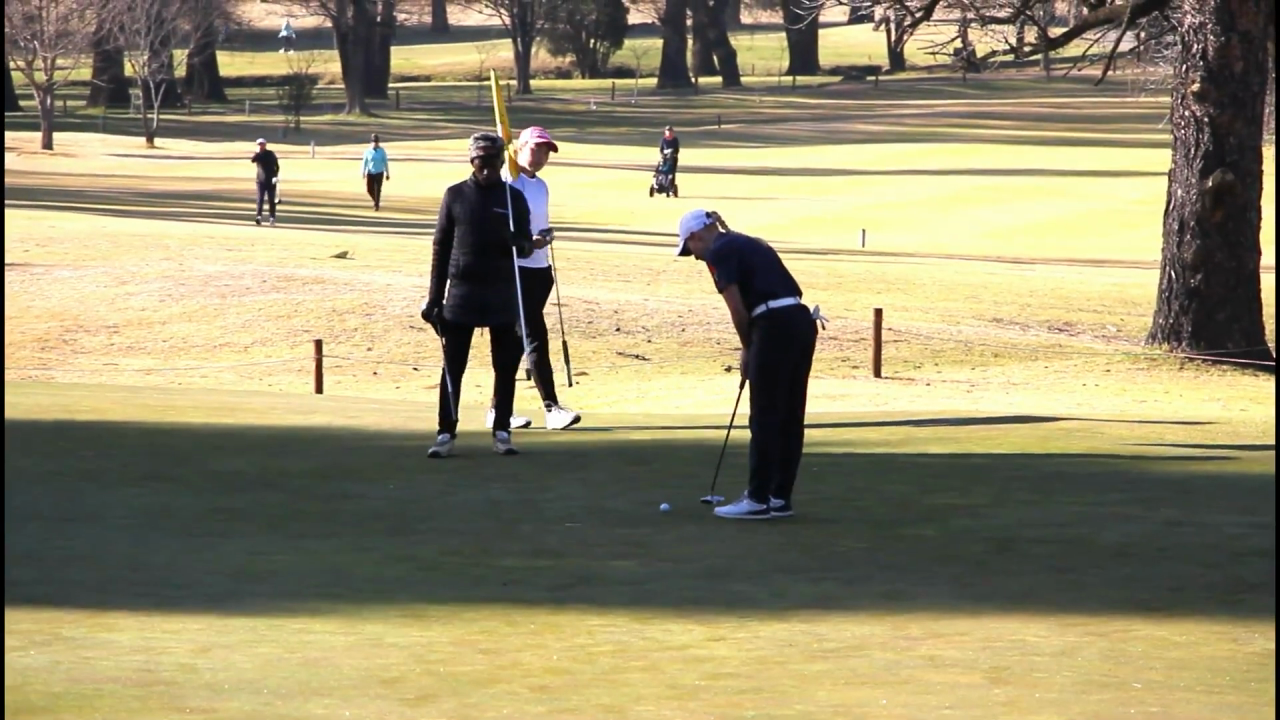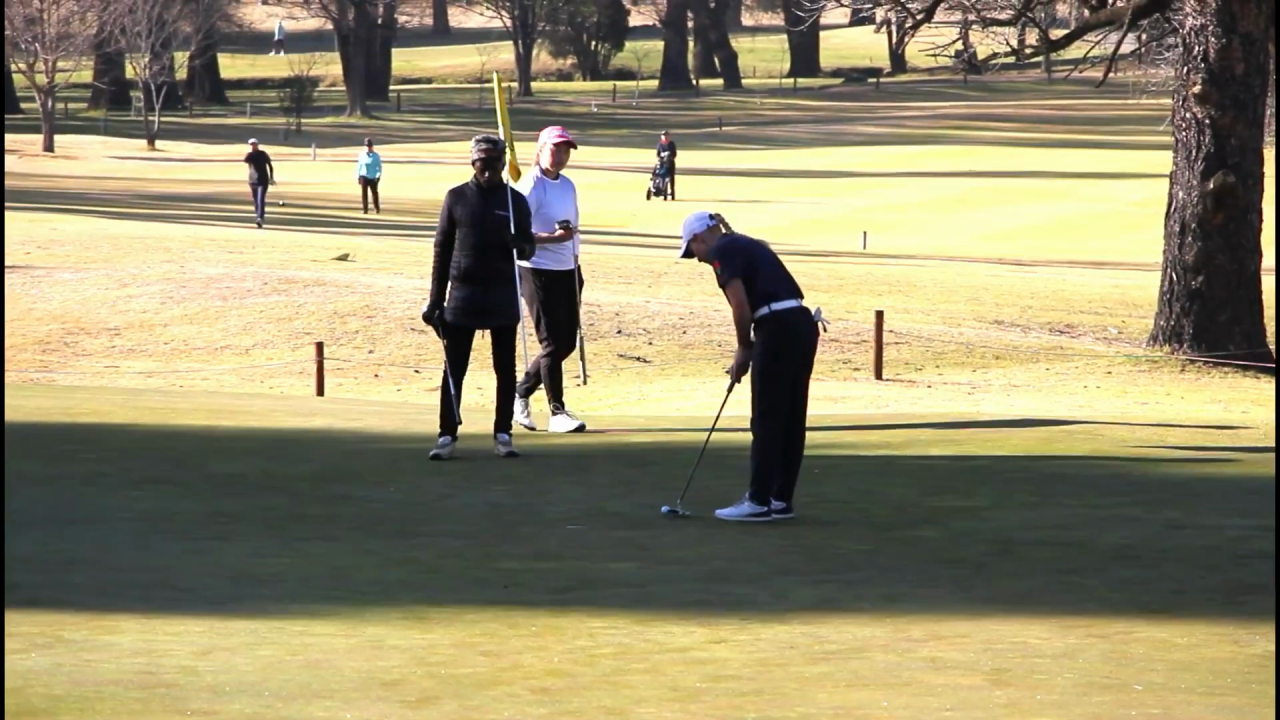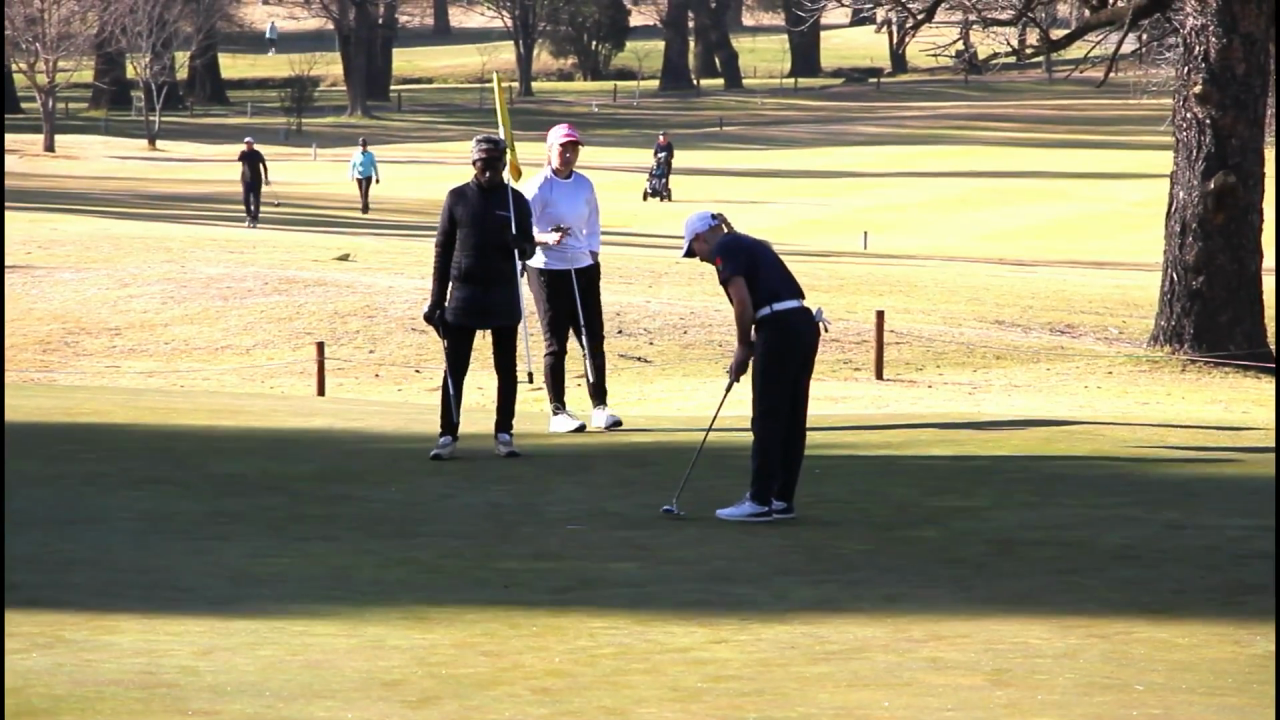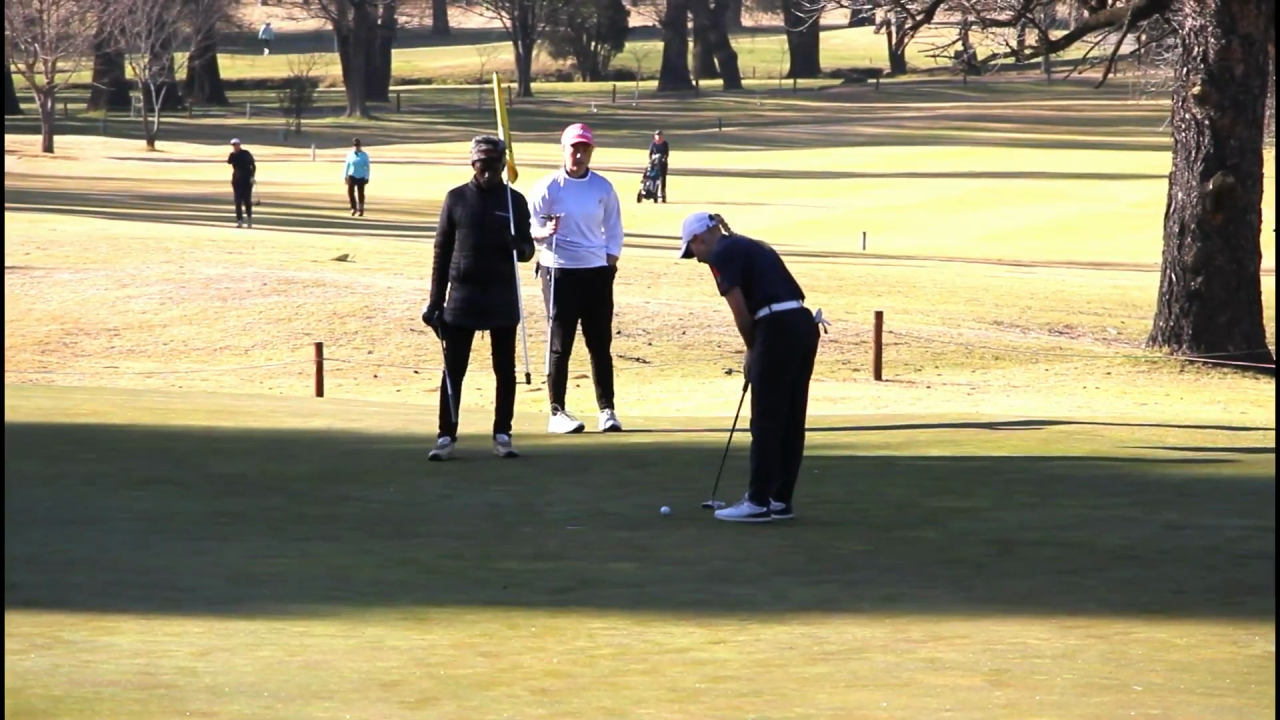
dt=0.4s
person 1, frame 1
left shoulder: (514, 198)
right shoulder: (455, 196)
left elbow: (527, 245)
right elbow: (440, 248)
left wrist: (518, 244)
right wrist: (434, 297)
left hip: (502, 294)
right hip: (461, 292)
left knee: (505, 366)
right knee: (452, 367)
left ankle: (502, 432)
right ankle: (446, 433)
person 1, frame 2
left shoulder: (515, 200)
right shoulder: (456, 198)
left elbow: (528, 247)
right elbow: (442, 250)
left wrist: (518, 245)
right wrist: (435, 300)
left hip: (503, 296)
right hip: (462, 295)
left knee: (505, 369)
right knee: (453, 369)
left ankle: (503, 434)
right ankle: (447, 435)
person 1, frame 3
left shoulder: (516, 200)
right shoulder: (457, 198)
left elbow: (529, 247)
right elbow: (442, 251)
left wrist: (519, 246)
right wrist: (436, 300)
left hip: (504, 296)
right hip: (463, 295)
left knee: (506, 369)
right knee: (454, 369)
left ankle: (504, 434)
right ankle: (447, 436)
person 1, frame 4
left shoulder: (515, 201)
right shoulder: (456, 198)
left elbow: (528, 249)
right elbow: (441, 251)
left wrist: (518, 247)
right wrist: (435, 301)
left hip: (502, 297)
right hip: (462, 295)
left knee: (505, 369)
right knee: (453, 369)
left ankle: (502, 434)
right ankle: (446, 436)
person 2, frame 1
left shoulder: (718, 252)
right shoulder: (747, 244)
left elbow: (738, 310)
left wrist: (747, 349)
right wrist: (753, 347)
left hip: (777, 328)
right hip: (801, 322)
left knee: (765, 418)
right knee: (790, 417)
left ankle: (758, 499)
right ankle: (780, 497)
person 2, frame 2
left shoulder: (723, 250)
right shoulder: (747, 245)
left elbow: (741, 307)
left wrist: (743, 349)
right wrist: (749, 350)
left hip: (779, 330)
right hip: (802, 325)
left knee: (767, 420)
right knee: (792, 419)
left ankle: (759, 502)
right ankle: (781, 500)
person 2, frame 3
left shoulder: (724, 249)
right shoulder: (750, 245)
left elbow: (743, 304)
left wrist: (743, 347)
right wrist: (750, 347)
left hip: (780, 331)
right hip: (803, 325)
left knee: (768, 419)
right knee: (792, 419)
left ankle: (760, 502)
right ankle: (782, 500)
person 2, frame 4
left shoulder: (721, 254)
right shoulder: (750, 246)
left elbow: (741, 312)
left wrist: (752, 349)
right wrist: (756, 348)
left hip: (778, 331)
right hip: (803, 326)
left knee: (766, 421)
right knee: (791, 420)
left ankle: (758, 502)
right ankle: (781, 500)
person 3, frame 1
left shoulder: (541, 186)
right shoulder: (509, 185)
left wrist: (548, 263)
left hip: (539, 270)
right hip: (514, 270)
right knee: (536, 338)
left ankle: (498, 408)
right ankle: (552, 408)
person 3, frame 2
left shoulder: (568, 185)
right shoulder: (530, 186)
left wrist: (575, 256)
right wrist: (551, 238)
left hip: (568, 271)
right hip: (538, 271)
left knee: (567, 342)
right knee: (553, 343)
left ankle: (522, 395)
right ankle: (556, 411)
person 3, frame 3
left shoulder: (584, 185)
right shoulder: (538, 187)
left wrist: (593, 256)
right wrist: (547, 239)
left hip: (583, 270)
right hip: (548, 272)
left knee: (594, 339)
right knee: (556, 344)
left ankle: (600, 407)
right ankle: (558, 412)
person 3, frame 4
left shoulder: (603, 187)
right shoulder: (548, 187)
left elbow: (614, 229)
right elbow: (533, 231)
left wrist: (611, 261)
right wrist: (544, 232)
left hip: (597, 272)
right hip: (559, 271)
left knee: (600, 343)
right knee: (560, 344)
left ankle: (607, 410)
right ankle: (557, 412)
